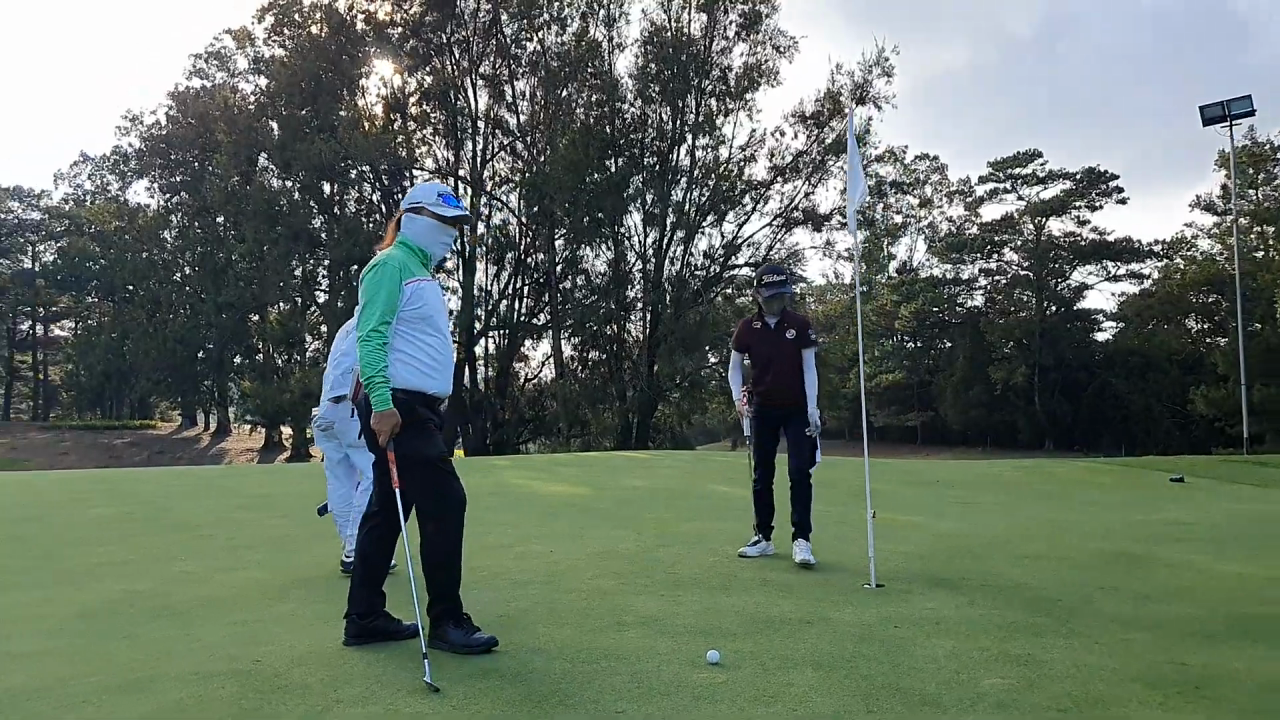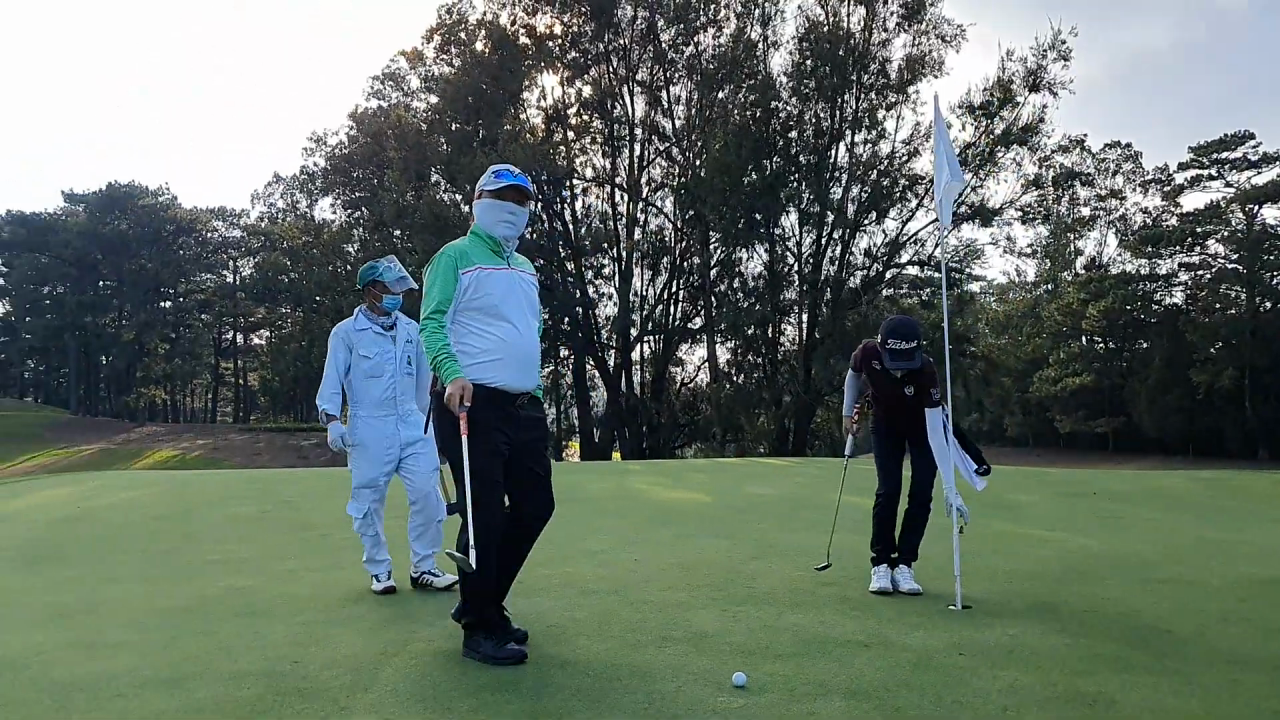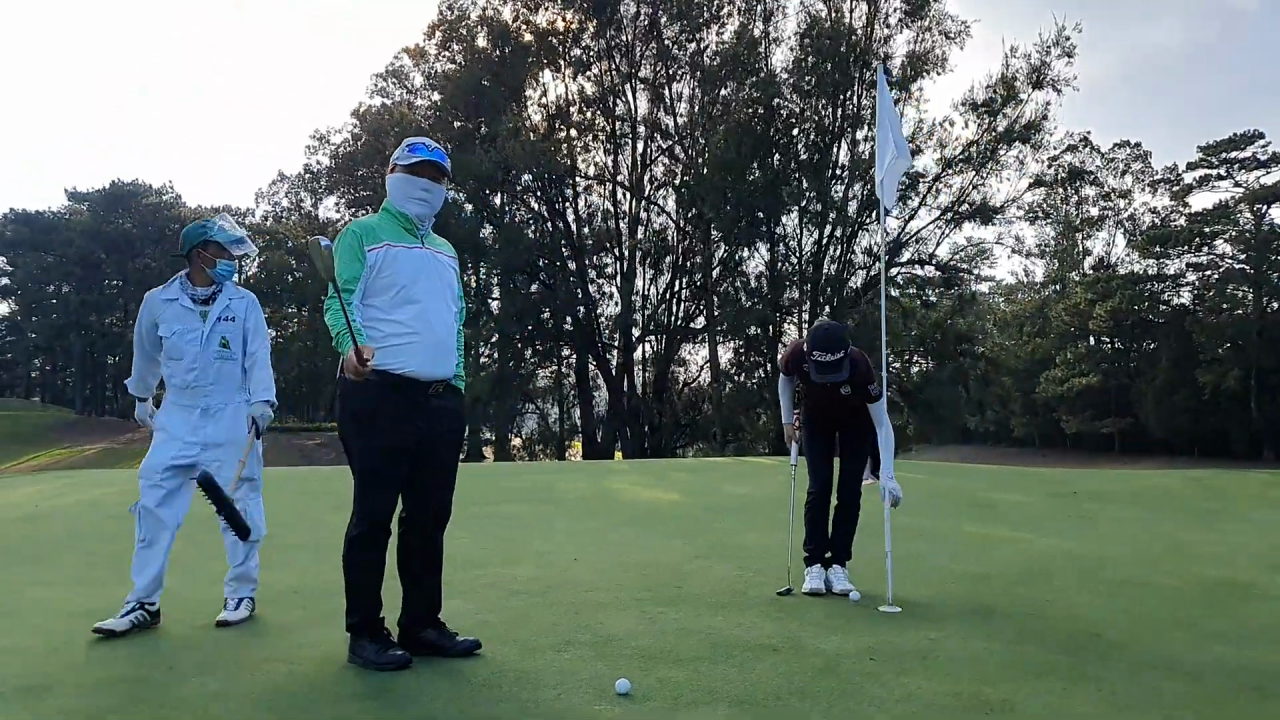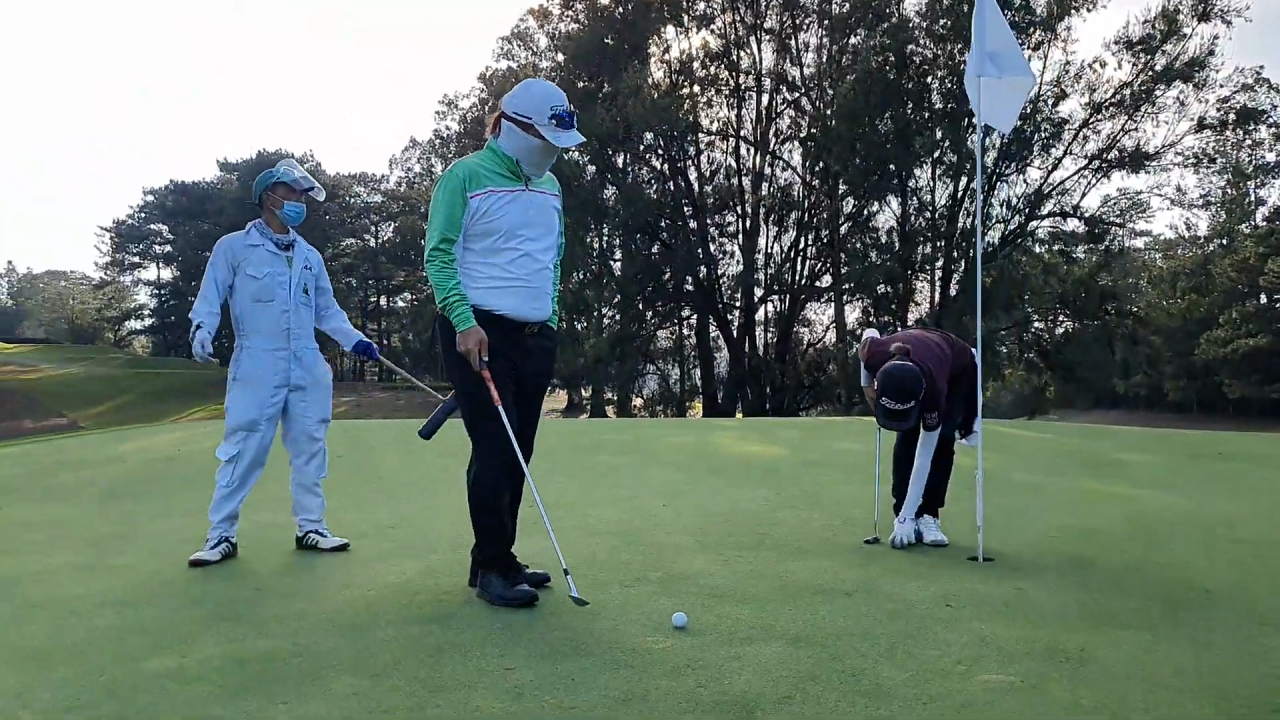
dt=0.7s
person 1, frame 1
left shoulder: (422, 272)
right shoulder: (392, 264)
right elbow: (371, 336)
right wrist: (382, 402)
left hip: (416, 407)
right hip: (397, 408)
left knee: (387, 510)
right knee: (445, 502)
left ankle: (364, 616)
right ankle: (446, 620)
person 1, frame 2
left shoulder: (526, 268)
right shoulder: (456, 256)
right elbow: (432, 323)
left wrist: (536, 394)
right wrist: (452, 373)
left hip: (524, 406)
right hip: (473, 405)
left knee: (536, 506)
right knee: (485, 516)
left ankle: (481, 604)
right ankle: (480, 628)
person 1, frame 3
left shoulder: (446, 250)
right shoulder: (363, 233)
right elbow: (339, 301)
left wrist: (458, 384)
right wrist: (351, 343)
left hip: (441, 398)
right hip: (380, 394)
left knee: (430, 515)
right knee: (373, 516)
left ankle: (421, 624)
right ankle: (365, 633)
person 1, frame 4
left shoulder: (550, 186)
right shoulder: (464, 176)
right elbow: (438, 256)
left wrist: (551, 320)
right wrist: (463, 321)
left hip: (536, 335)
right hip: (478, 333)
left knee: (518, 451)
right knee: (494, 447)
left ankle: (496, 557)
right ankle: (491, 568)
person 2, frame 1
left shoulder: (352, 325)
right elbow: (347, 363)
right wrist: (337, 401)
left hip: (330, 414)
right hip: (350, 410)
left knee: (341, 485)
right knee: (375, 476)
left ankle: (354, 551)
right ankle: (357, 550)
person 2, frame 2
left shoulder: (410, 329)
right shoulder: (346, 332)
right elbow: (332, 378)
left wrist: (422, 416)
right wrist: (332, 418)
left hip: (410, 425)
right hip: (367, 428)
left knee: (427, 493)
right knee: (369, 501)
left ankle: (424, 567)
right ankle: (379, 570)
person 2, frame 3
left shoulder: (245, 302)
right shoulder: (157, 302)
left elbow: (259, 356)
right elbow: (145, 353)
left wrist: (263, 401)
right wrist: (142, 397)
left hip: (229, 418)
right hip: (176, 418)
left knee: (237, 507)
right knee: (153, 504)
left ankle: (241, 593)
right ankle: (143, 601)
person 2, frame 4
left shoulder: (310, 256)
right shoulder: (233, 247)
left elbow: (326, 310)
right elbow: (210, 297)
left wrist: (355, 340)
right wrist: (202, 331)
left hip: (308, 364)
right hip: (257, 364)
left knee: (309, 446)
right knee: (243, 449)
left ankle: (310, 527)
right ankle: (221, 535)
person 3, frame 1
left shoulder: (800, 324)
right shoulder: (747, 327)
left elbow: (809, 369)
right elbow: (734, 367)
left wrist: (812, 408)
right wrist: (738, 397)
left hip: (796, 409)
right hip: (761, 409)
left knee: (799, 473)
right knee: (762, 476)
left ankle: (802, 540)
right ankle: (763, 537)
person 3, frame 2
left shoulder: (925, 370)
right shoulder: (867, 352)
left elbow: (935, 433)
right elbow: (853, 375)
left wrist: (950, 489)
right wrist: (848, 412)
left hip: (922, 427)
right hip: (885, 425)
left knee: (921, 493)
right knee: (888, 489)
left ankle: (903, 565)
right ankle: (881, 564)
person 3, frame 3
left shoulder: (859, 365)
right shoulder: (796, 354)
left elbow: (883, 425)
right elbow: (785, 380)
left wrist: (887, 474)
right wrist: (787, 420)
left hip: (857, 421)
right hip: (815, 419)
left knee: (849, 490)
right knee: (819, 487)
left ankle: (838, 565)
right ankle: (814, 565)
person 3, frame 4
left shoulder: (931, 388)
right shoulder: (874, 355)
left elbow: (923, 458)
right elbow: (869, 335)
right wrist: (866, 384)
left hip: (957, 371)
left knee: (942, 441)
right knee: (906, 440)
left ankle: (928, 515)
right ankle: (903, 517)
